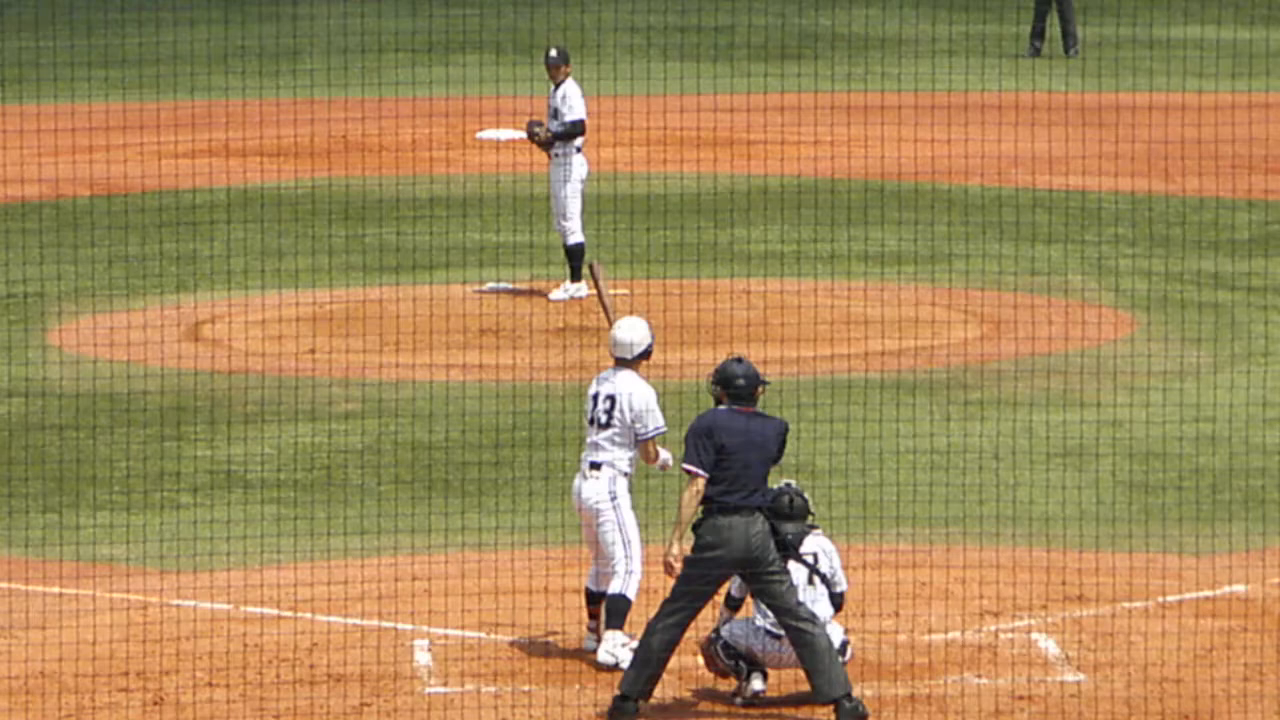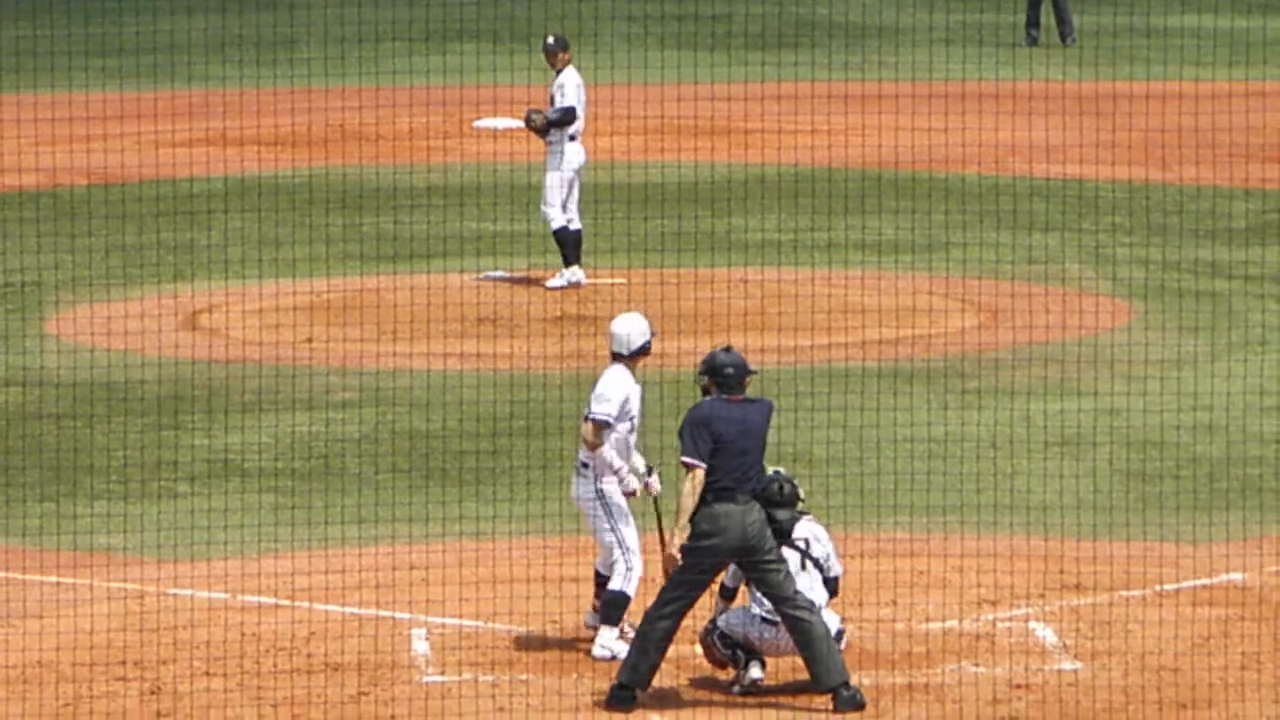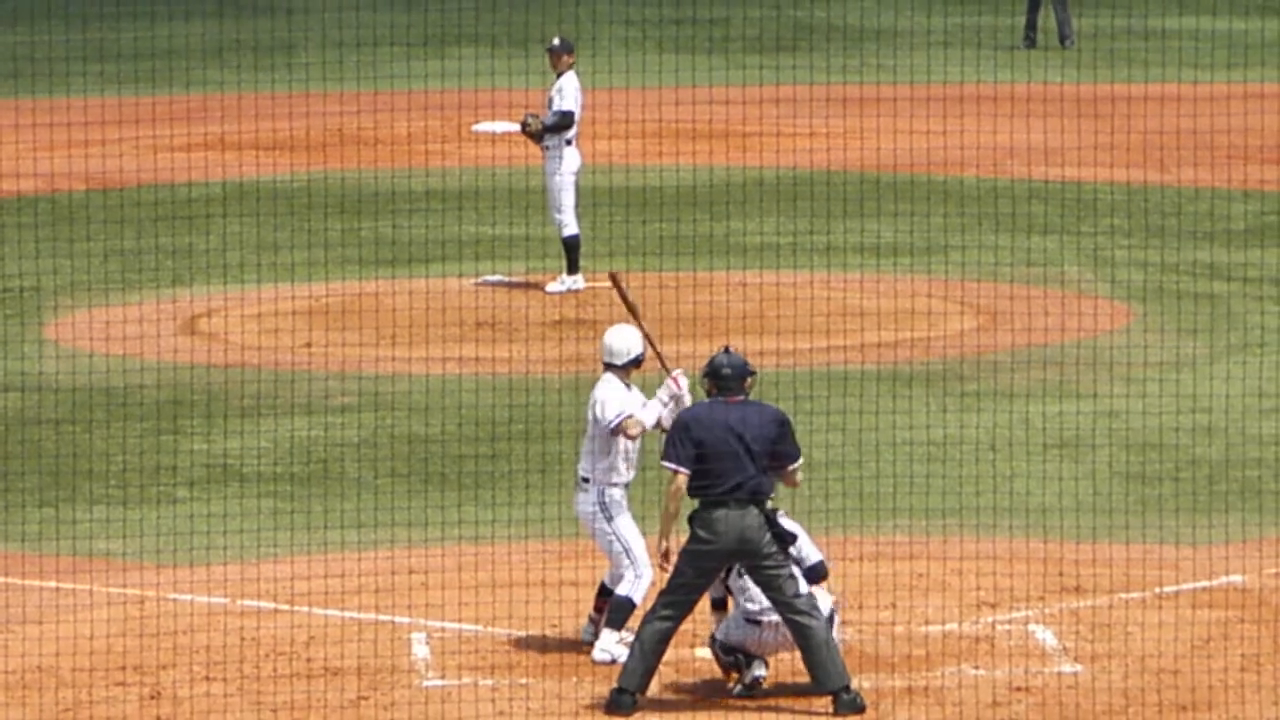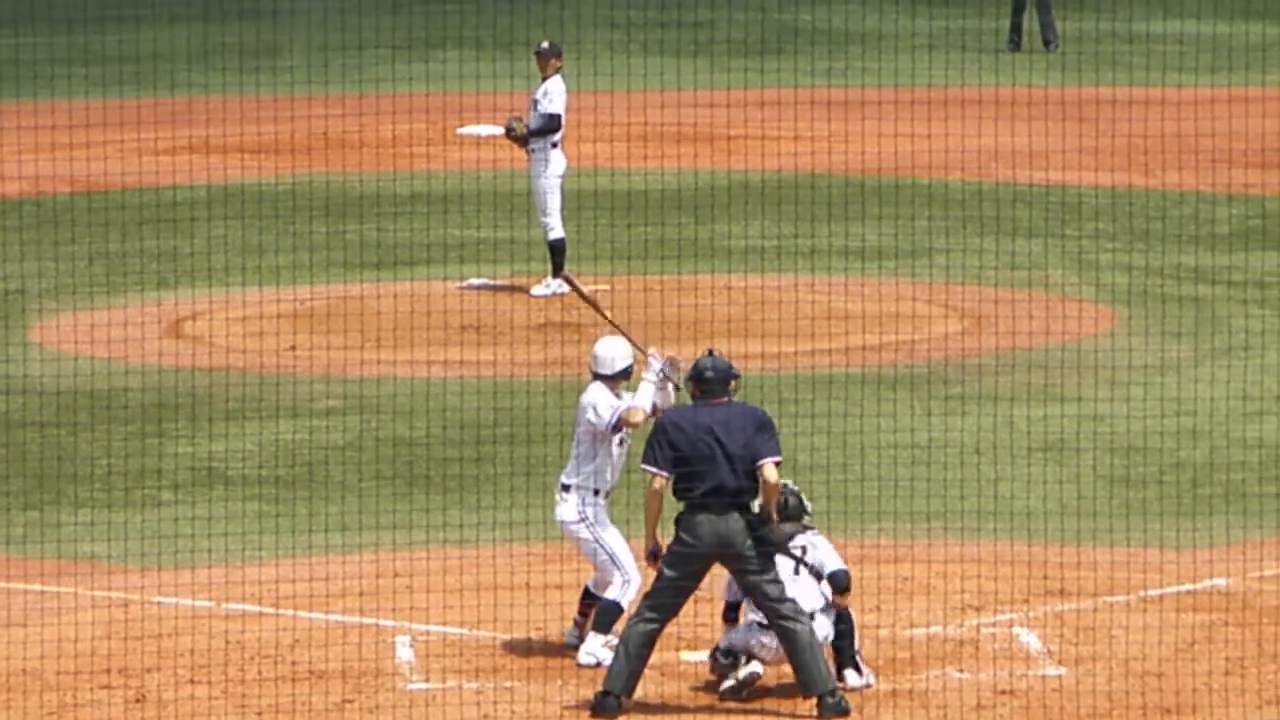
dt=0.5s
person 1, frame 1
left shoulder: (708, 423)
right shoulder: (776, 428)
left elbow: (696, 487)
left wrist: (675, 541)
left hip: (717, 532)
right hip: (759, 533)
left knee: (671, 619)
right knee: (799, 618)
person 1, frame 2
left shoulder: (702, 414)
right shoulder: (763, 411)
left elbow: (696, 478)
left wrist: (677, 533)
left hip: (713, 520)
right hip: (754, 519)
left knee: (667, 608)
right knee: (795, 606)
left ankle: (626, 689)
right ankle: (841, 689)
person 1, frame 3
left shoulder: (691, 419)
right shoulder: (773, 418)
left elbow: (679, 484)
right elbow: (793, 477)
left wrist: (664, 537)
left hip: (710, 525)
right hip: (757, 523)
left knee: (665, 611)
right knee: (800, 610)
person 1, frame 4
left shoulder: (671, 422)
right shoulder: (755, 418)
left elbow: (657, 485)
right elbow: (770, 478)
left wrist: (651, 538)
right wrist: (769, 515)
left hip: (693, 527)
right hip: (741, 526)
left knee: (650, 614)
right knee: (785, 613)
person 2, frame 1
left shoulder: (600, 381)
right shoulder: (641, 390)
right elbow: (649, 453)
right wrist: (665, 459)
left hip: (586, 481)
right hip: (610, 485)
left knee: (603, 562)
right knee: (627, 567)
left ankle: (597, 634)
right ankle: (611, 646)
person 2, frame 2
left shoulder: (619, 378)
right shoulder: (618, 383)
right elbow: (589, 435)
left wrist: (643, 469)
right wrist: (625, 474)
left hip: (598, 481)
right hip: (601, 484)
left knee: (612, 551)
right knee: (628, 562)
left ankle: (600, 615)
right ankle: (606, 641)
person 2, frame 3
left shoulder: (627, 390)
right shoulder: (608, 391)
left elbow: (667, 422)
right elbow: (632, 430)
left wrist: (677, 397)
right wrist: (664, 395)
left hip: (609, 495)
right hip: (601, 497)
left knee: (623, 564)
right knee: (639, 571)
left ankle: (596, 628)
right ankle: (607, 645)
person 2, frame 4
left shoulder: (613, 396)
right shoulder: (596, 398)
left elbow: (661, 407)
right elbow: (635, 418)
left wrist: (662, 380)
right wrist: (649, 377)
left hip: (586, 503)
right hip: (581, 505)
left knee: (609, 569)
right knee: (627, 577)
left ankle: (580, 631)
right ankle: (592, 648)
person 3, frame 1
left shoulder: (570, 91)
right shoulder: (555, 91)
left elbow: (578, 128)
left wrist: (550, 136)
right wrist: (545, 138)
left hip: (569, 162)
right hip: (558, 162)
left knee: (570, 223)
right knee: (563, 224)
left ankle: (576, 283)
right ankle: (575, 282)
person 3, frame 2
left shoulder: (567, 79)
right shoulder: (565, 78)
left elbow: (569, 115)
left wrist: (545, 122)
right wrist: (544, 125)
left hip: (564, 151)
right hip: (567, 150)
left knee: (551, 209)
right knee: (569, 212)
left ankle: (571, 267)
right ankle: (574, 270)
person 3, frame 3
left shoulder: (567, 83)
right shoulder: (561, 83)
left elbow: (567, 119)
left wrist: (541, 128)
right wrist: (540, 131)
left hip: (561, 155)
right hip: (556, 154)
left knee: (564, 216)
right knee: (564, 216)
left ankle: (573, 276)
right ankle: (572, 274)
person 3, frame 4
left shoulder: (554, 86)
right shoulder: (546, 87)
left elbow: (554, 123)
left wrist: (527, 133)
right wrist: (525, 134)
left hip: (547, 158)
right hip: (541, 157)
left knee: (550, 219)
right knee: (549, 219)
left ankle: (558, 279)
right ankle: (557, 278)
person 4, frame 1
right shoulder: (823, 545)
left elbow: (733, 601)
right elbow: (837, 602)
left wrist: (719, 632)
left hip: (769, 647)
left knee: (716, 641)
right knee: (839, 640)
left ankle: (752, 676)
person 4, frame 2
right shoulder: (815, 530)
left elbow: (727, 591)
right elbow: (832, 588)
left wrist: (716, 624)
left hip: (764, 634)
left knee: (714, 633)
right knee: (834, 627)
left ankle: (750, 665)
person 4, frame 3
right shoulder: (783, 526)
left elbow: (716, 601)
right elbow: (819, 572)
left wrist: (719, 632)
left hip: (753, 635)
left knee: (720, 639)
right knee: (825, 603)
left ankle: (753, 666)
person 4, frame 4
right shoulder: (812, 540)
left elbow: (730, 610)
right elbow: (841, 582)
left wrist: (725, 647)
right wrist: (840, 600)
left hip: (766, 643)
right hip: (812, 635)
left knee: (721, 657)
right knee: (837, 607)
left ankle: (744, 666)
right ankle: (852, 671)
